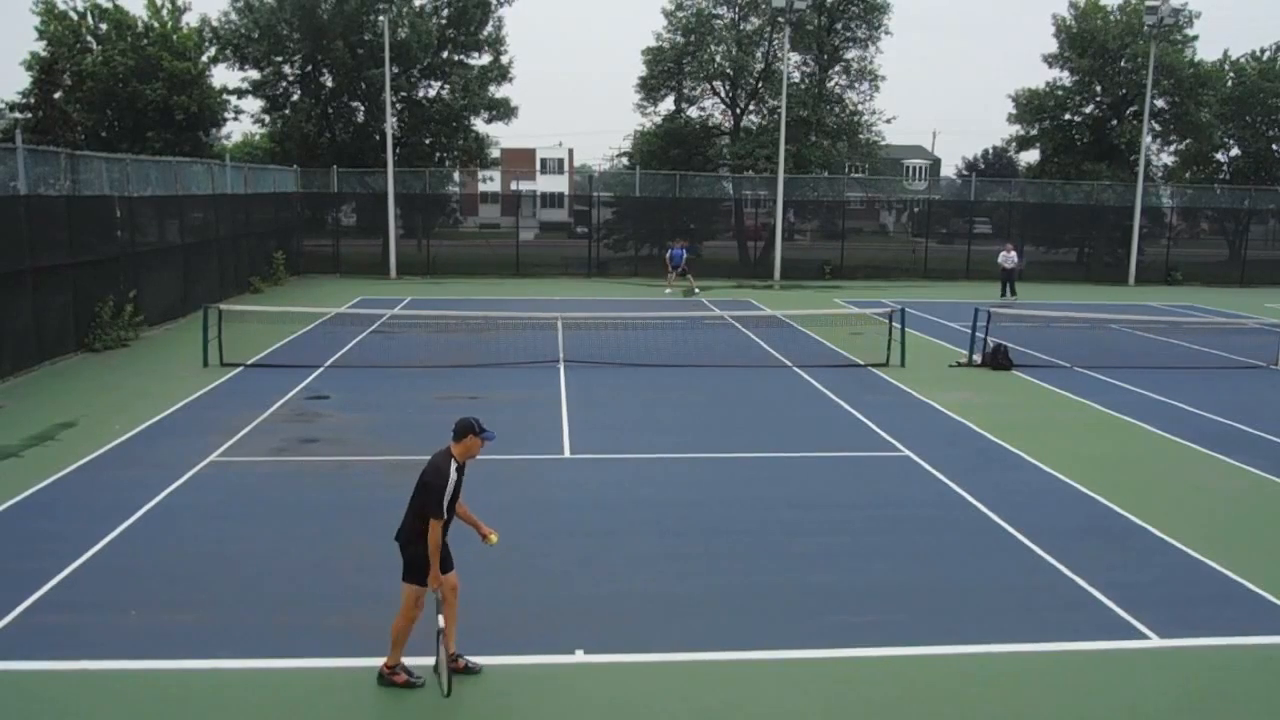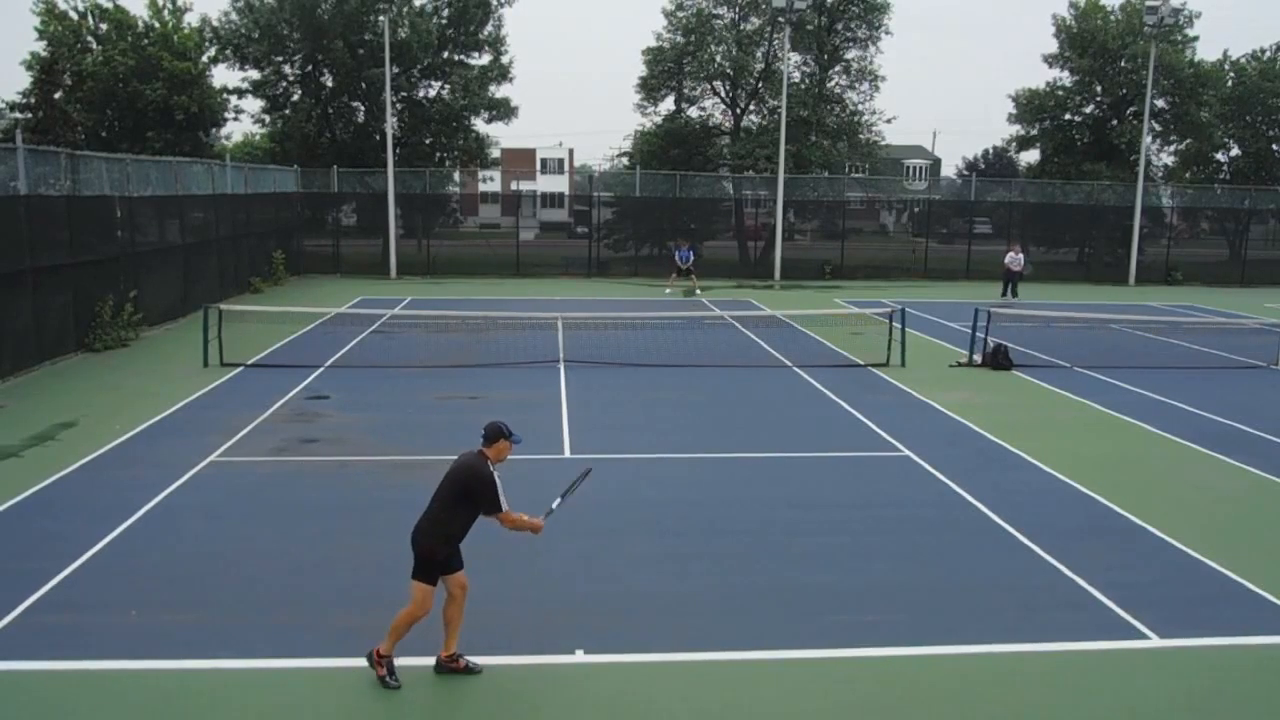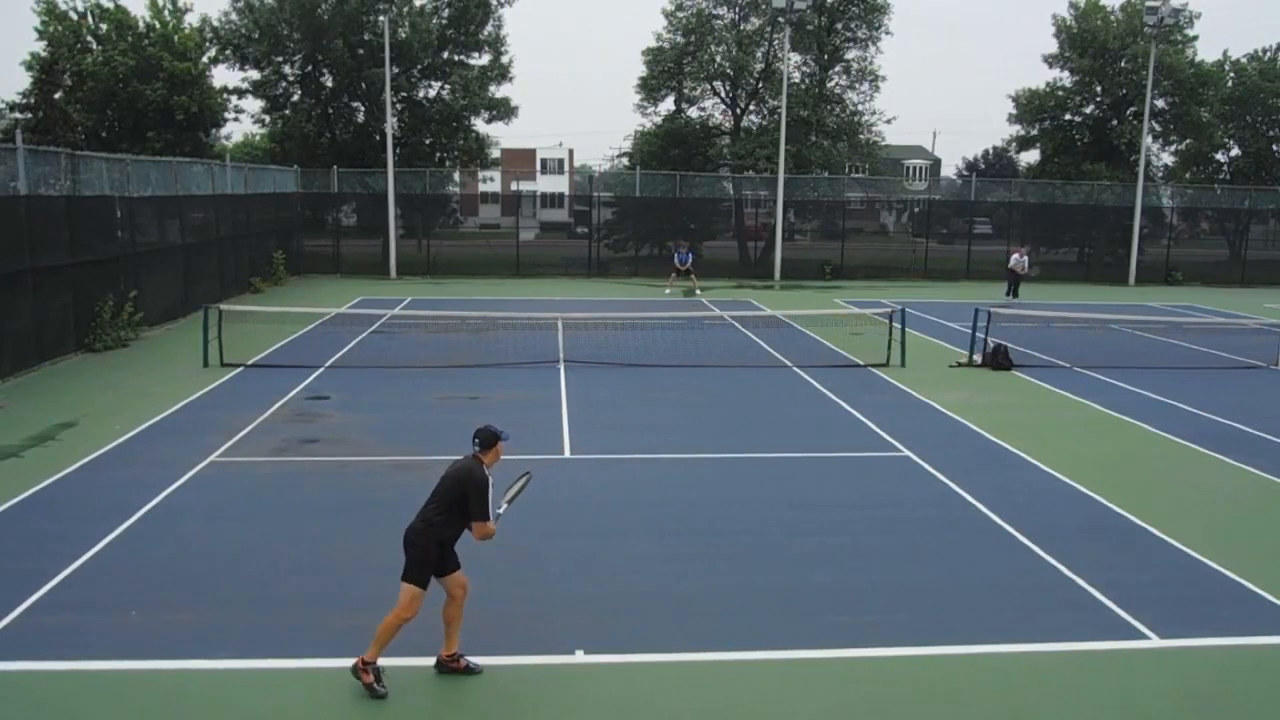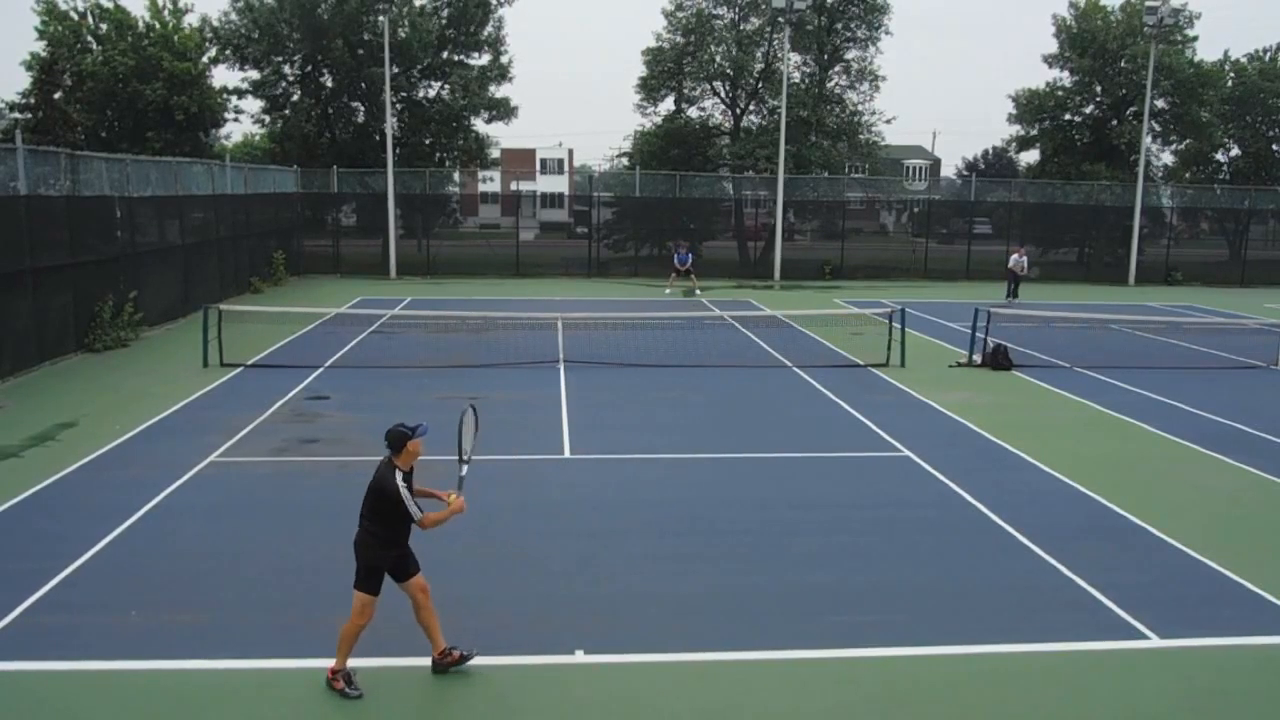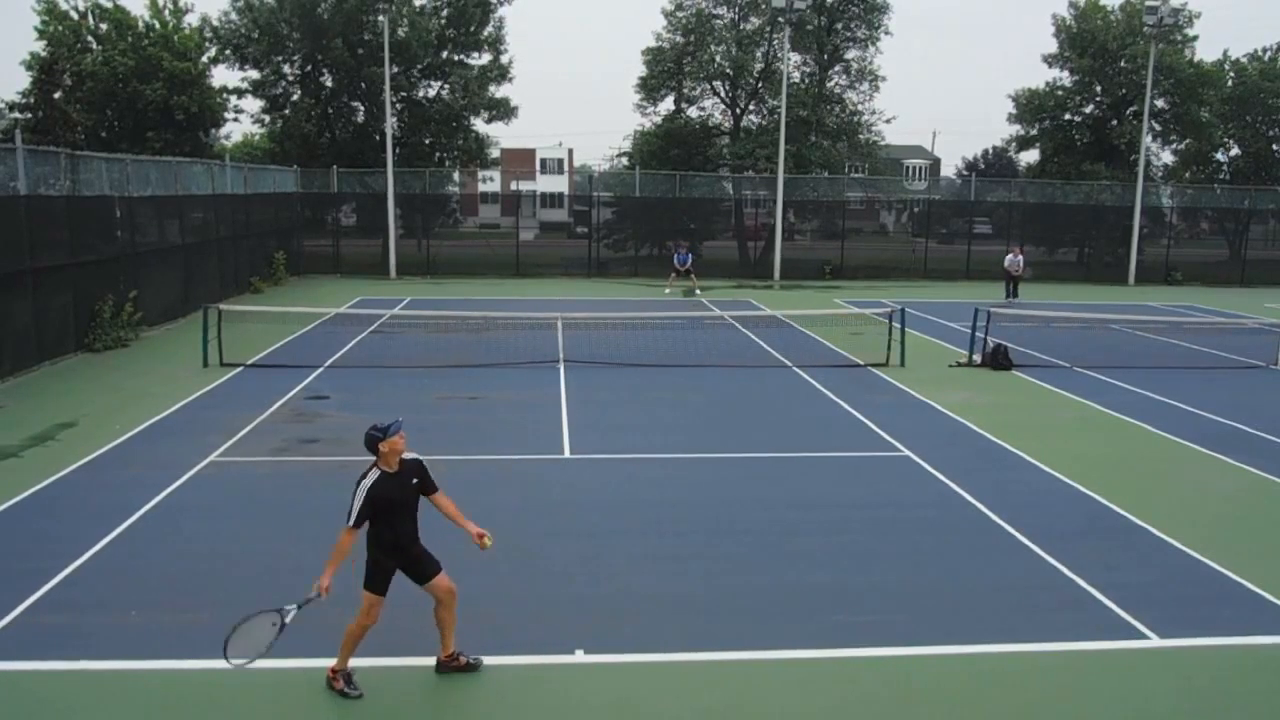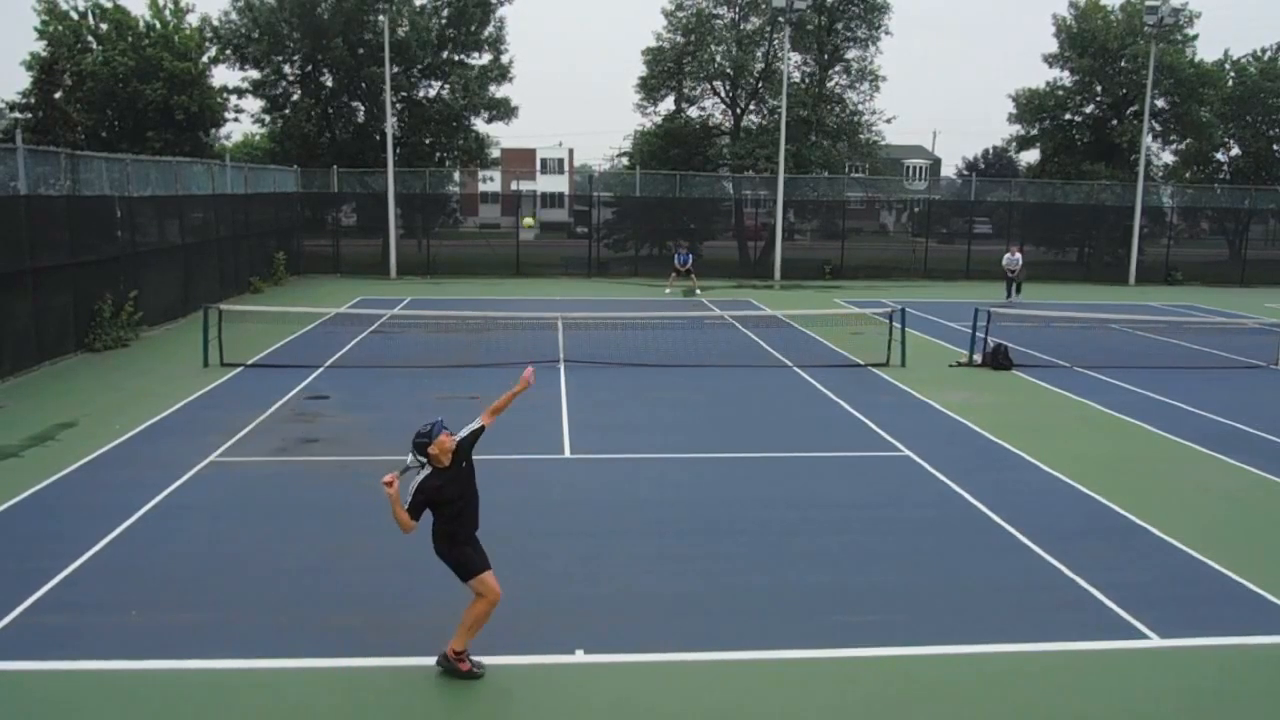
dt=0.5s
person 1, frame 1
left shoulder: (455, 461)
right shoulder: (444, 473)
right elbow: (435, 526)
left wrist: (479, 526)
right wrist: (434, 569)
left hip: (433, 539)
right hip: (418, 542)
left knee: (450, 589)
right knee: (413, 606)
left ankle: (449, 656)
right ankle: (390, 668)
person 1, frame 2
left shoulder: (473, 460)
right shoulder: (484, 474)
right elbow: (507, 521)
left wrist: (517, 517)
right wrist: (532, 525)
left hip: (444, 538)
right hip: (430, 540)
left knee: (458, 589)
right knee: (420, 606)
left ankle: (448, 657)
right ankle: (381, 655)
person 1, frame 3
left shoulder: (465, 465)
right shoulder: (481, 478)
right elbow: (480, 532)
left wrist: (476, 523)
right wrist: (491, 530)
left hip: (436, 540)
right hip: (423, 542)
left knee: (459, 589)
right knee: (407, 610)
left ankle: (449, 657)
right ankle: (367, 664)
person 1, frame 4
left shoulder: (402, 465)
right shoulder: (393, 484)
right elbow: (422, 521)
left wrist: (437, 494)
right wrist: (453, 509)
left hip: (396, 545)
right hip: (372, 549)
left knee: (421, 593)
right knee: (362, 615)
left ankle: (442, 654)
right ankle: (337, 672)
person 1, frame 5
left shoulder: (414, 464)
right shoulder: (368, 486)
left elbow: (437, 497)
right elbow: (349, 532)
left wrist: (468, 526)
right wrist: (328, 573)
left hip: (411, 547)
right hip: (381, 554)
left knee: (447, 592)
right knee: (368, 617)
left ankle: (448, 657)
right ankle: (338, 671)
person 1, frame 6
left shoulder: (461, 446)
right shoulder: (424, 482)
left elbow: (489, 414)
right elbow: (407, 525)
left wrist: (518, 389)
right wrist: (393, 496)
left hip: (466, 536)
right hip: (452, 542)
left knee: (486, 594)
right knee: (491, 593)
left ankle: (456, 651)
right ankle: (454, 653)
